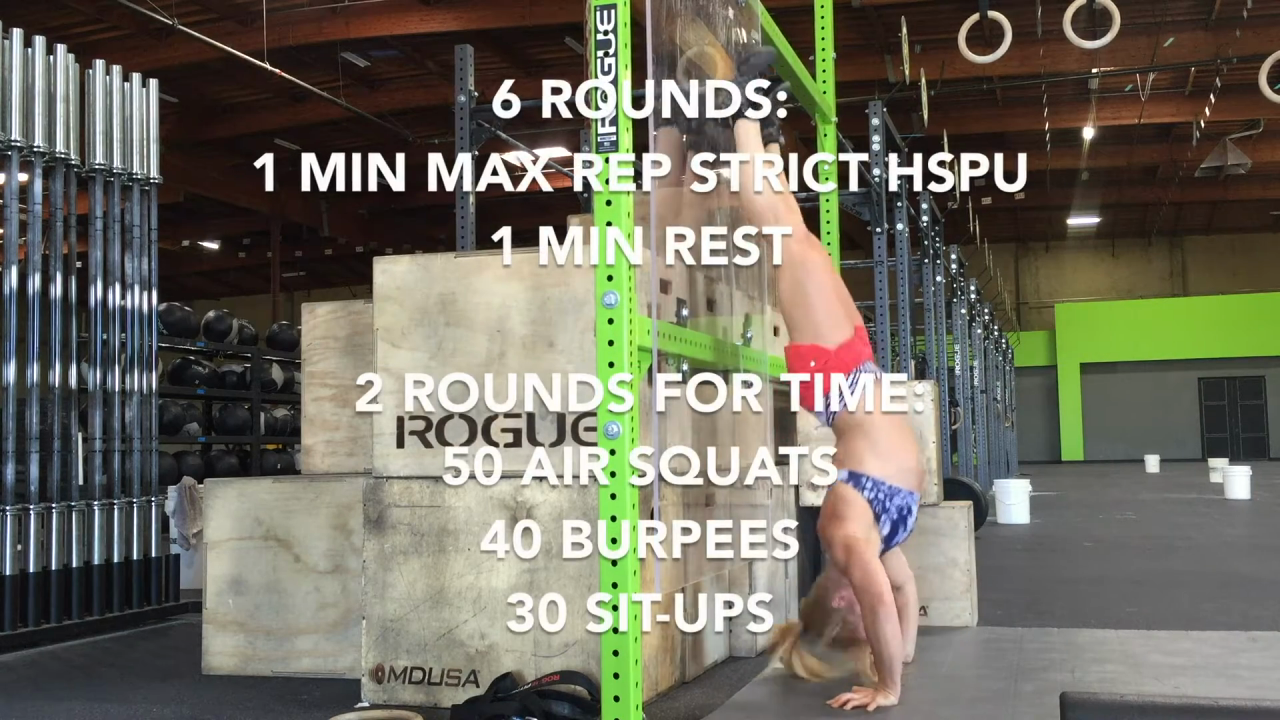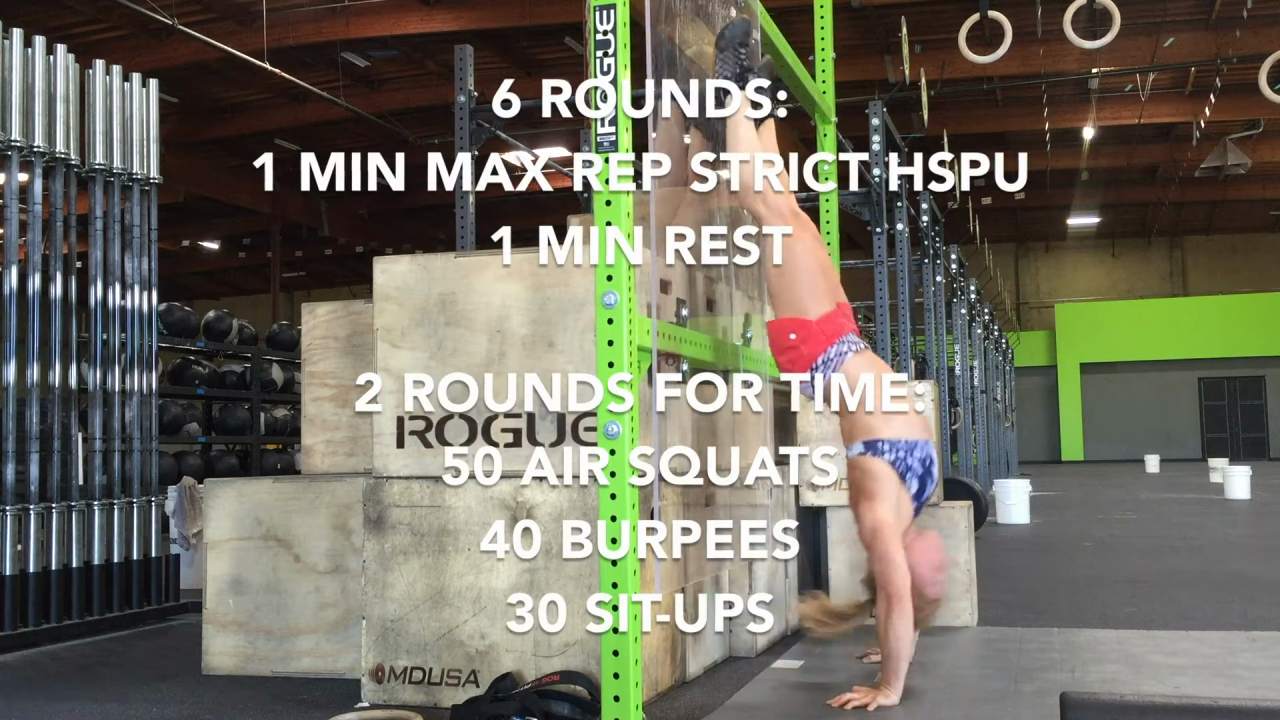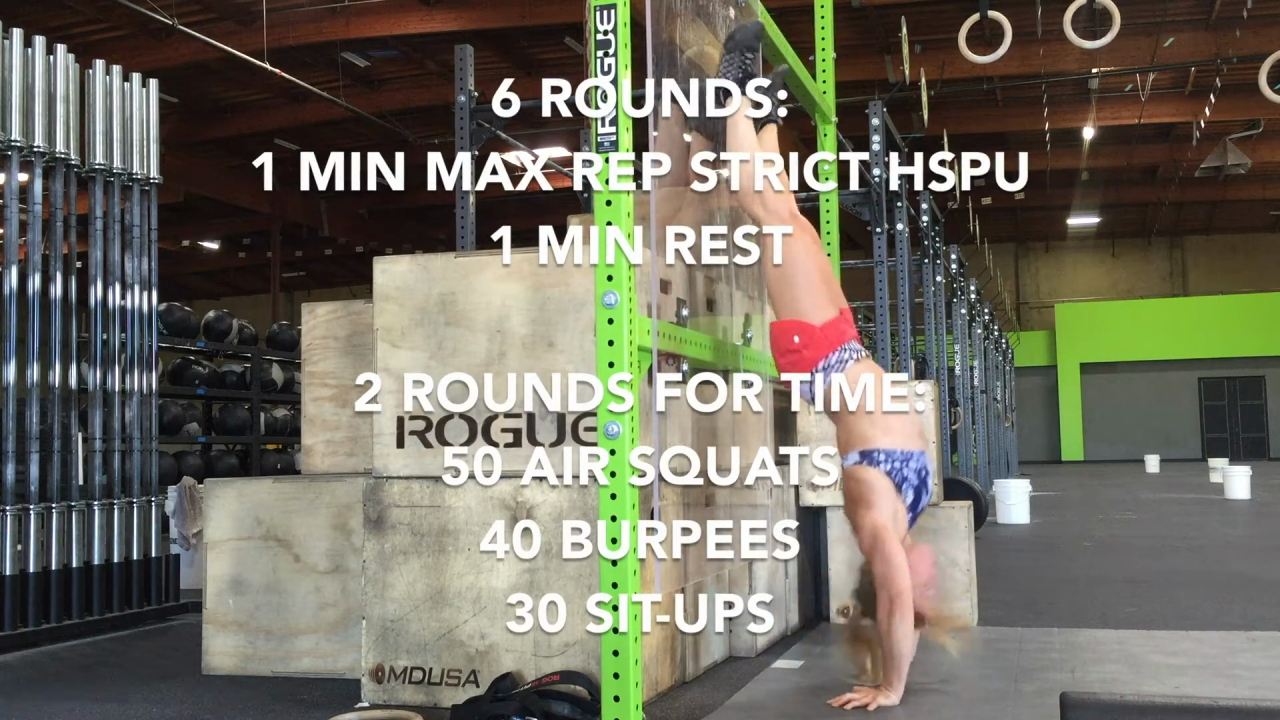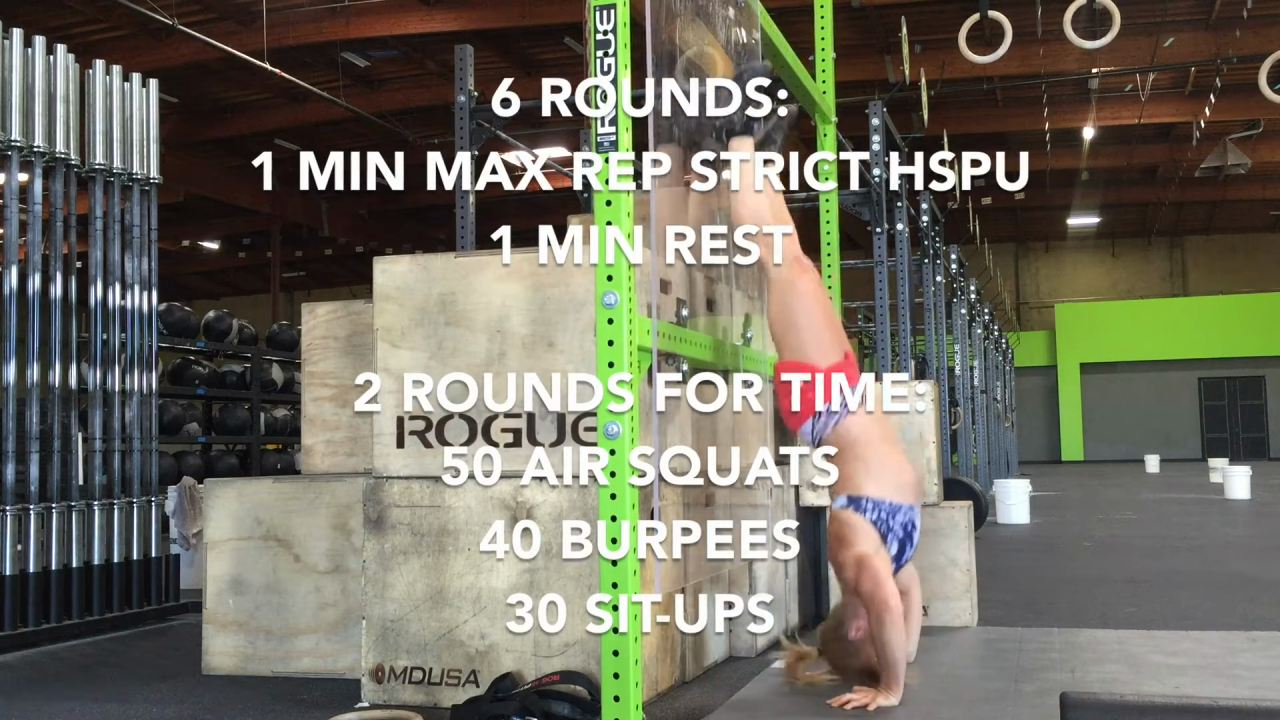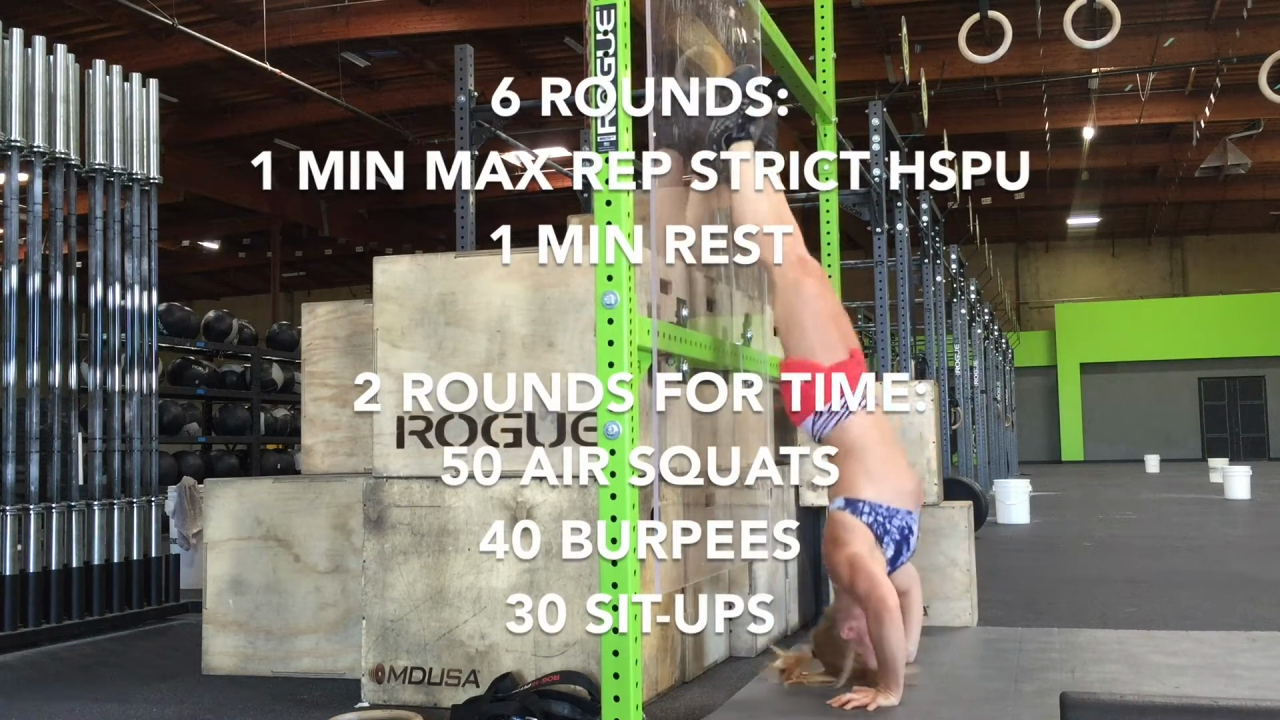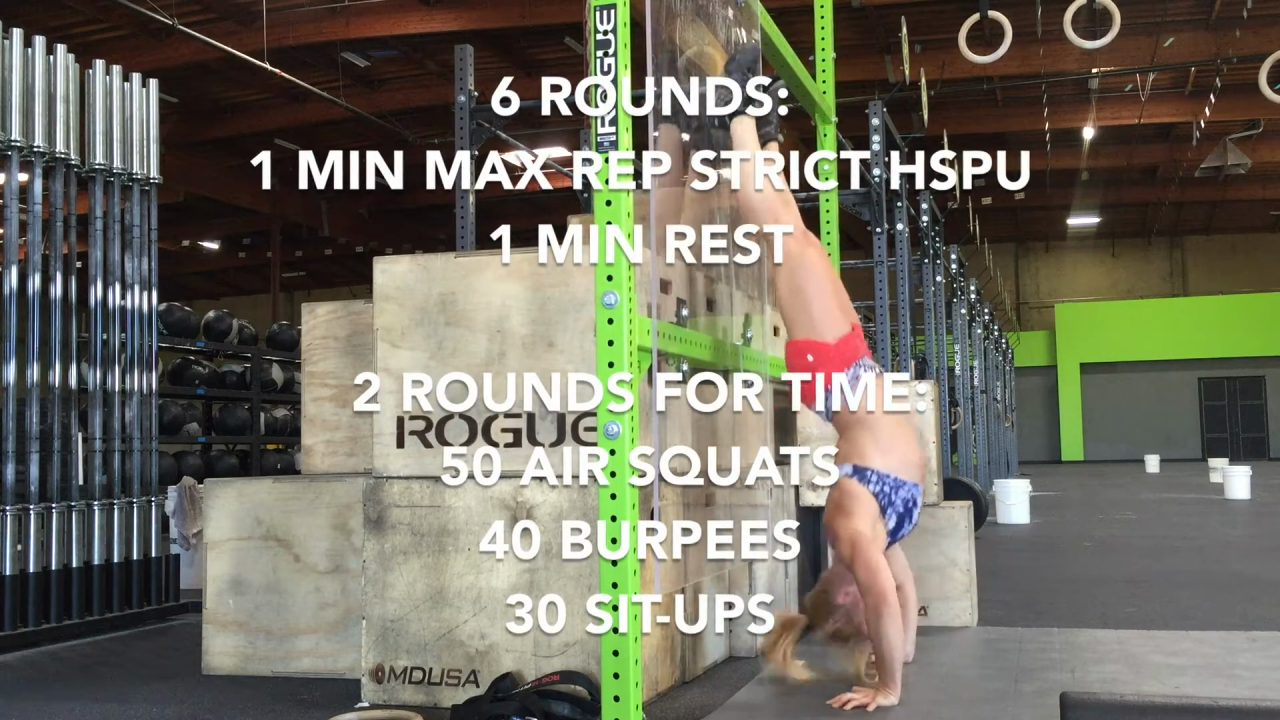
dt=0.2s
person 1, frame 1
right shoulder: (852, 529)
left wrist: (891, 680)
right wrist: (888, 686)
left hip: (842, 370)
right hip: (836, 371)
left knee: (794, 241)
right knee: (791, 239)
right ankle: (750, 122)
person 1, frame 2
left shoulder: (888, 504)
right shoulder: (882, 505)
right wrist: (889, 686)
left hip: (829, 342)
right hip: (820, 345)
left knee: (780, 213)
right knee: (774, 210)
left ankle: (753, 101)
right ankle: (743, 95)
person 1, frame 3
left shoulder: (886, 507)
right shoulder: (880, 510)
right wrist: (890, 687)
left hip: (825, 348)
right hip: (816, 350)
left knee: (779, 216)
right knee: (772, 214)
left ankle: (754, 103)
right ankle: (744, 94)
person 1, frame 4
left shoulder: (865, 549)
right shoulder: (862, 549)
left wrist: (890, 686)
right wrist: (889, 685)
left hip: (831, 396)
right hip: (823, 395)
left knee: (787, 265)
right knee: (780, 259)
right ankle: (744, 139)
person 1, frame 5
left shoulder: (858, 546)
right shoulder: (855, 548)
left wrist: (890, 682)
right wrist: (889, 684)
left hip: (835, 385)
right hip: (827, 388)
left knee: (793, 260)
right knee: (789, 261)
right ankle: (743, 139)
person 1, frame 6
left shoulder: (863, 524)
right shoulder: (858, 523)
left elbow: (897, 594)
left wrist: (891, 679)
right wrist: (888, 684)
left hip: (840, 363)
right hip: (832, 365)
left knee: (793, 239)
right knee: (786, 236)
right ankle: (745, 117)
